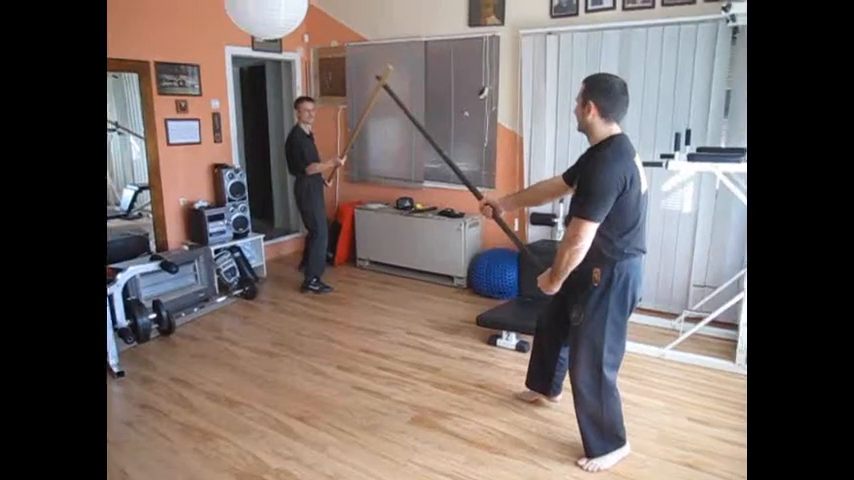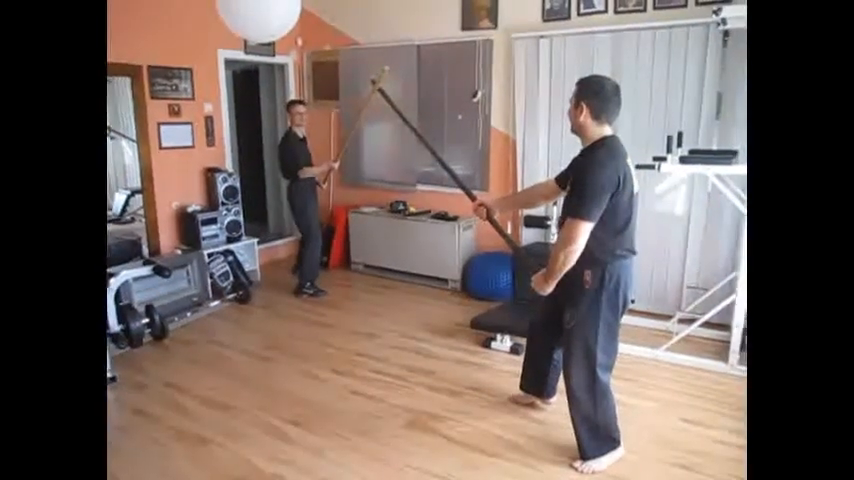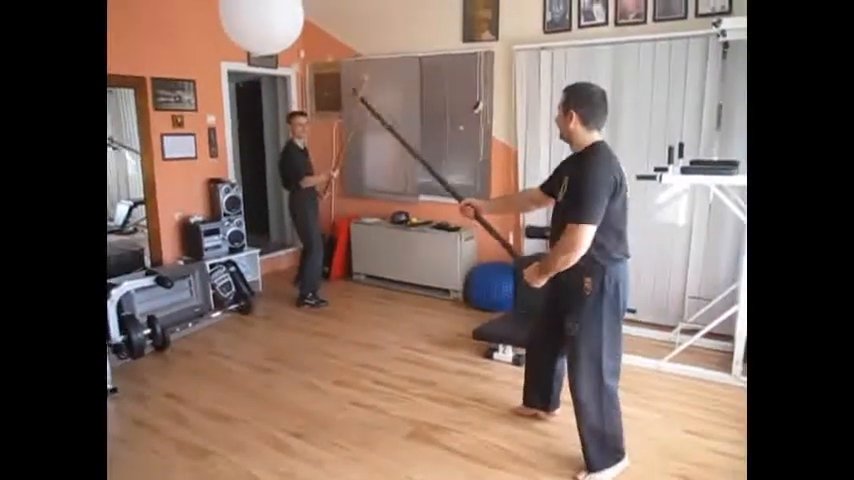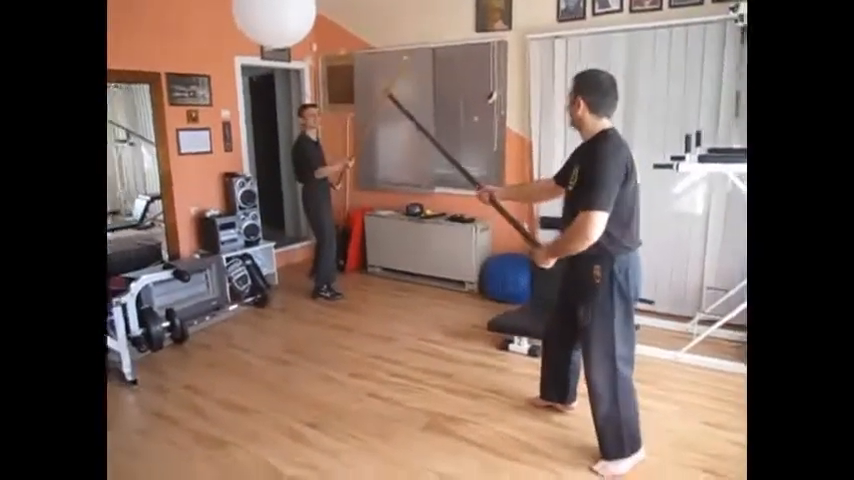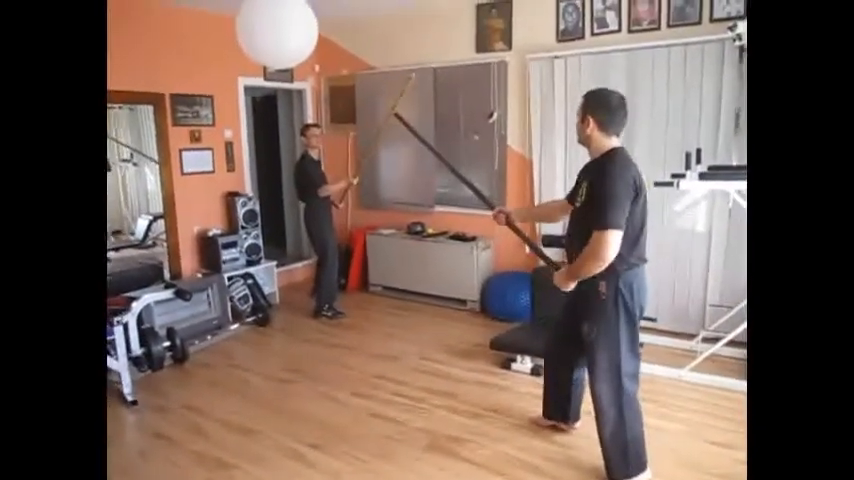
dt=1s
person 1, frame 1
left shoulder: (607, 163)
right shoulder: (606, 152)
left elbow: (578, 238)
right elbow: (555, 186)
left wrist: (554, 278)
right wrist: (505, 202)
left hip: (610, 274)
right hip: (596, 267)
left knee: (590, 362)
right knee: (552, 324)
left ankle: (609, 444)
right ankle: (545, 387)
person 1, frame 2
left shoulder: (601, 164)
right shoulder: (598, 154)
left elbow: (573, 240)
right elbow: (549, 190)
left wrist: (548, 278)
right wrist: (498, 205)
left hip: (601, 276)
right hip: (586, 270)
left knee: (585, 363)
right knee: (544, 328)
left ankle: (603, 446)
right ankle: (539, 390)
person 1, frame 3
left shoulder: (597, 167)
right shoulder: (577, 162)
left elbow: (576, 243)
right elbow: (536, 197)
left wrist: (541, 271)
right wrist: (485, 205)
left hip: (597, 281)
right hip: (574, 277)
left knee: (590, 371)
right knee: (543, 340)
right ankle: (541, 402)
person 1, frame 4
left shoulder: (608, 153)
right shoulder: (589, 150)
left elbow: (589, 230)
right elbow: (553, 187)
left wrist: (549, 253)
right wrist: (501, 192)
left hip: (609, 268)
right hip: (586, 264)
left knee: (606, 359)
right knee: (560, 332)
right ankle: (559, 395)
person 1, frame 5
left shoulder: (616, 172)
right shoulder: (596, 168)
left elbow: (605, 249)
right elbow: (565, 207)
left wrist: (569, 275)
right wrist: (516, 214)
left hip: (613, 286)
right hip: (592, 284)
left knee: (611, 377)
right knee: (561, 348)
right ankle: (561, 414)
person 2, frame 1
left shoulder: (307, 134)
right shoulder: (296, 137)
right elbow: (308, 168)
left wrist: (321, 176)
right wrist: (332, 163)
left hip: (313, 186)
right hip: (306, 188)
left knee: (315, 229)
right knee: (320, 232)
left ankle: (306, 263)
right ankle: (311, 280)
person 2, frame 2
left shoulder: (300, 137)
right shoulder: (289, 141)
right elbow: (300, 172)
left wrist: (316, 176)
right wrist: (325, 167)
left hip: (306, 190)
right hip: (300, 192)
left knee: (309, 234)
right knee: (314, 237)
left ankle: (301, 267)
right ankle: (305, 284)
person 2, frame 3
left shoulder: (302, 149)
right shoulder: (290, 152)
right elbow: (302, 181)
left wrist: (317, 189)
right wrist: (325, 176)
left hip: (308, 201)
right hip: (301, 203)
left knee: (310, 245)
right knee: (315, 247)
left ankle: (302, 279)
right ankle: (307, 294)
person 2, frame 4
left shoulder: (314, 141)
right shoulder: (302, 145)
right elbow: (316, 172)
left wrist: (330, 181)
right wrist: (341, 166)
left hip: (321, 193)
right hip: (314, 195)
left knee: (325, 238)
right knee: (328, 239)
left ankle: (318, 273)
right ankle: (322, 286)
person 2, frame 5
left shoulder: (315, 161)
right shoulder: (305, 164)
right elbow: (321, 190)
left wrist: (331, 199)
right wrist: (345, 183)
left hip: (321, 212)
right hip: (316, 214)
left knee: (325, 256)
right knee: (330, 258)
left ankle: (319, 292)
right ankle: (324, 305)
